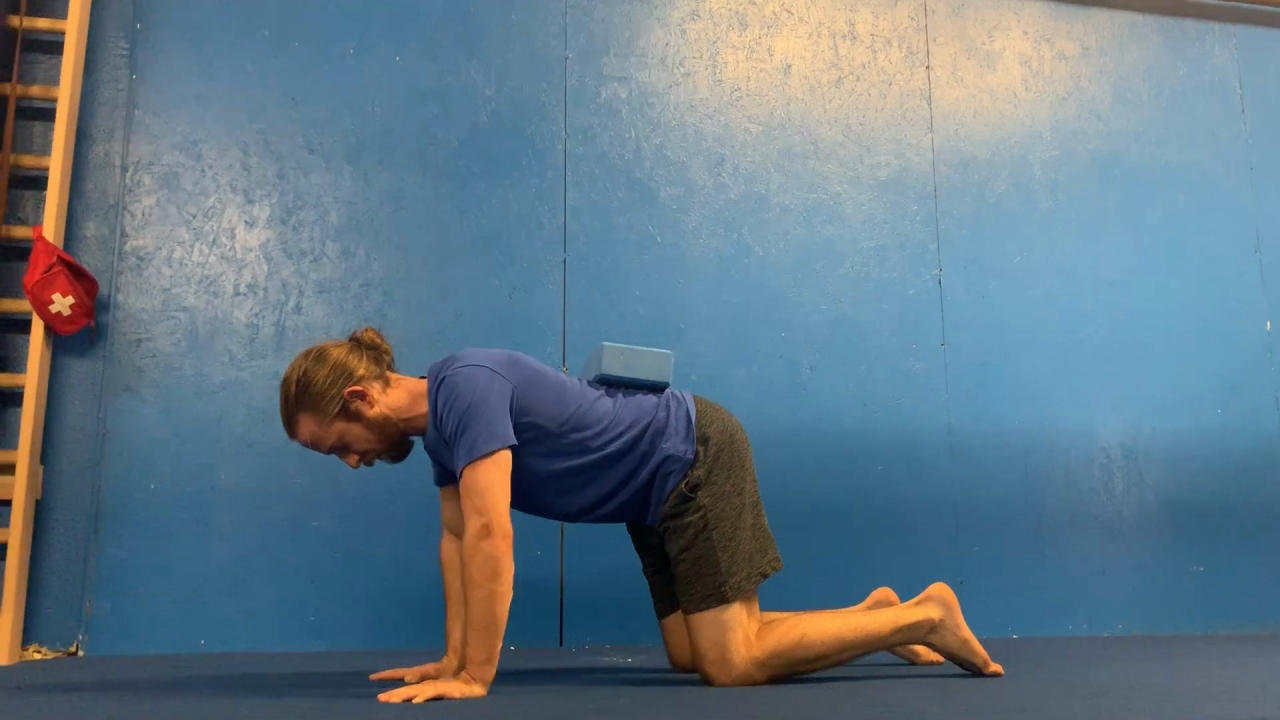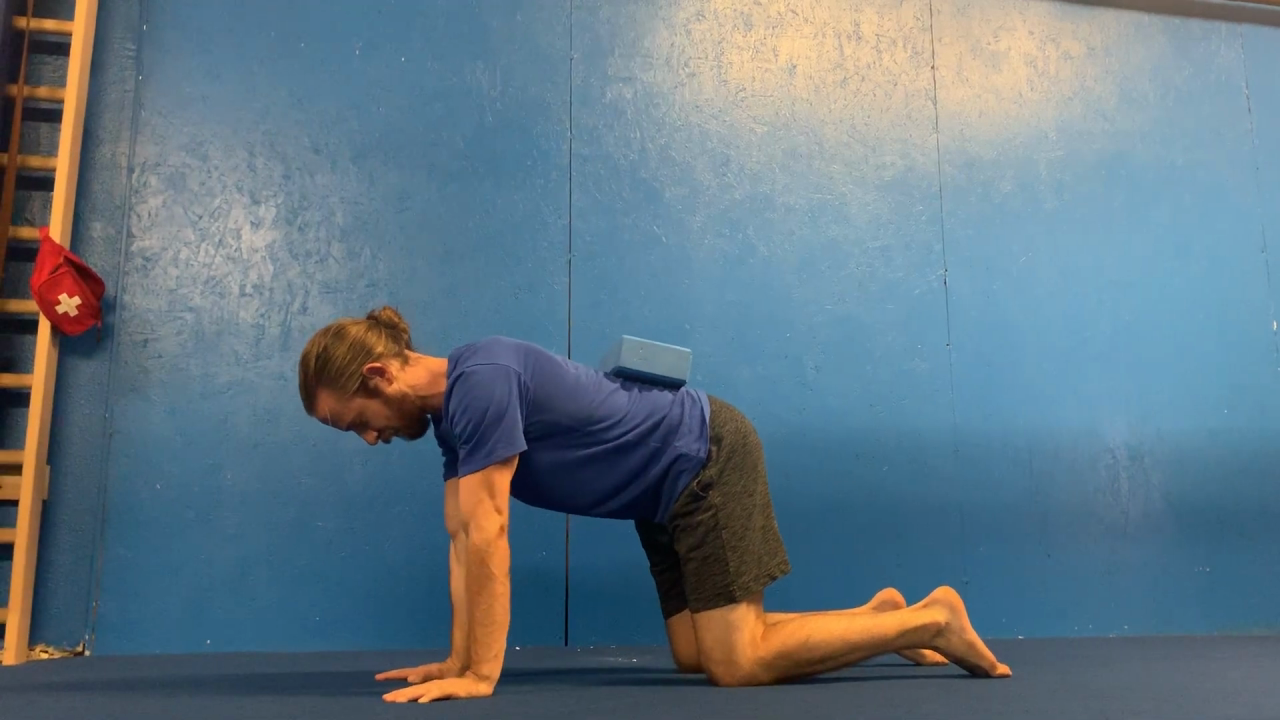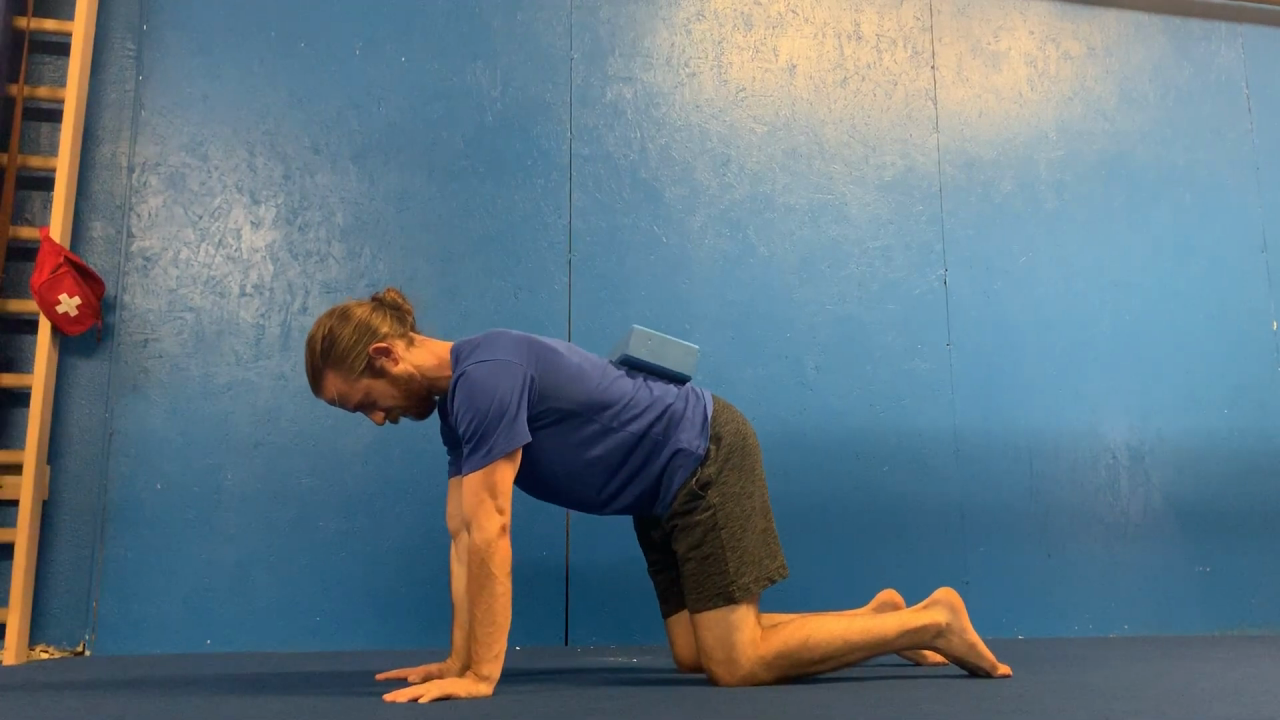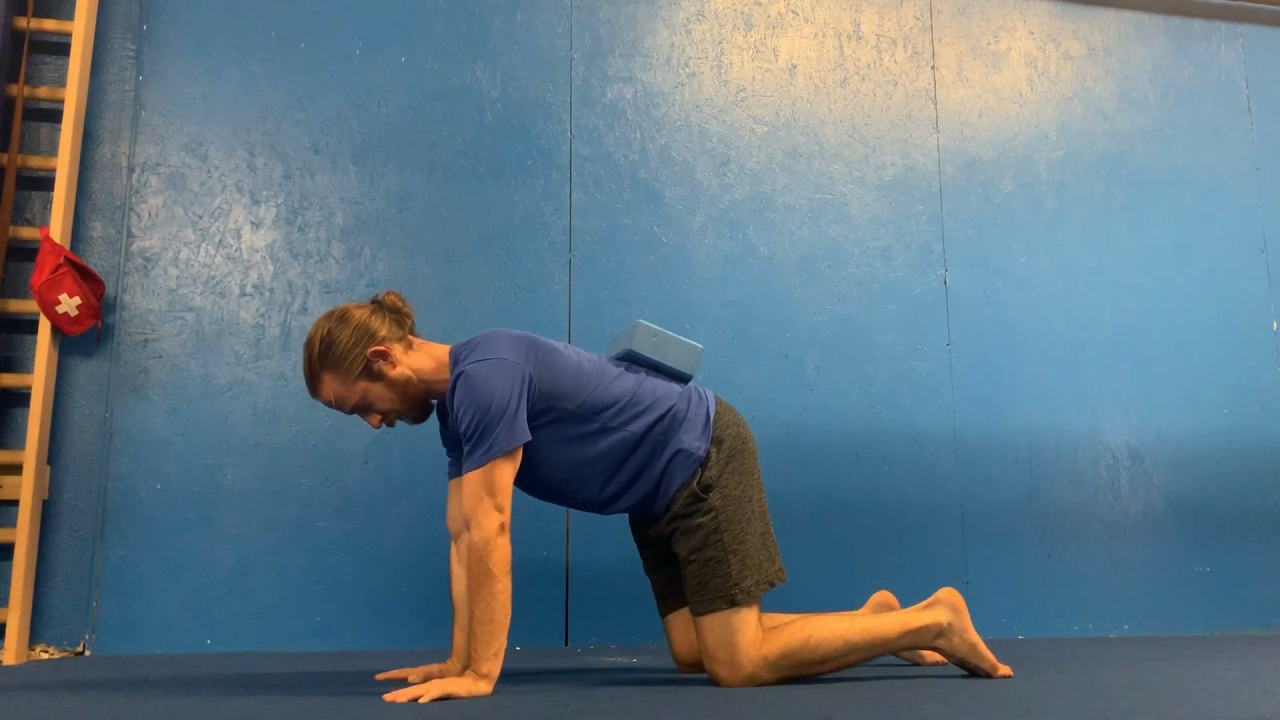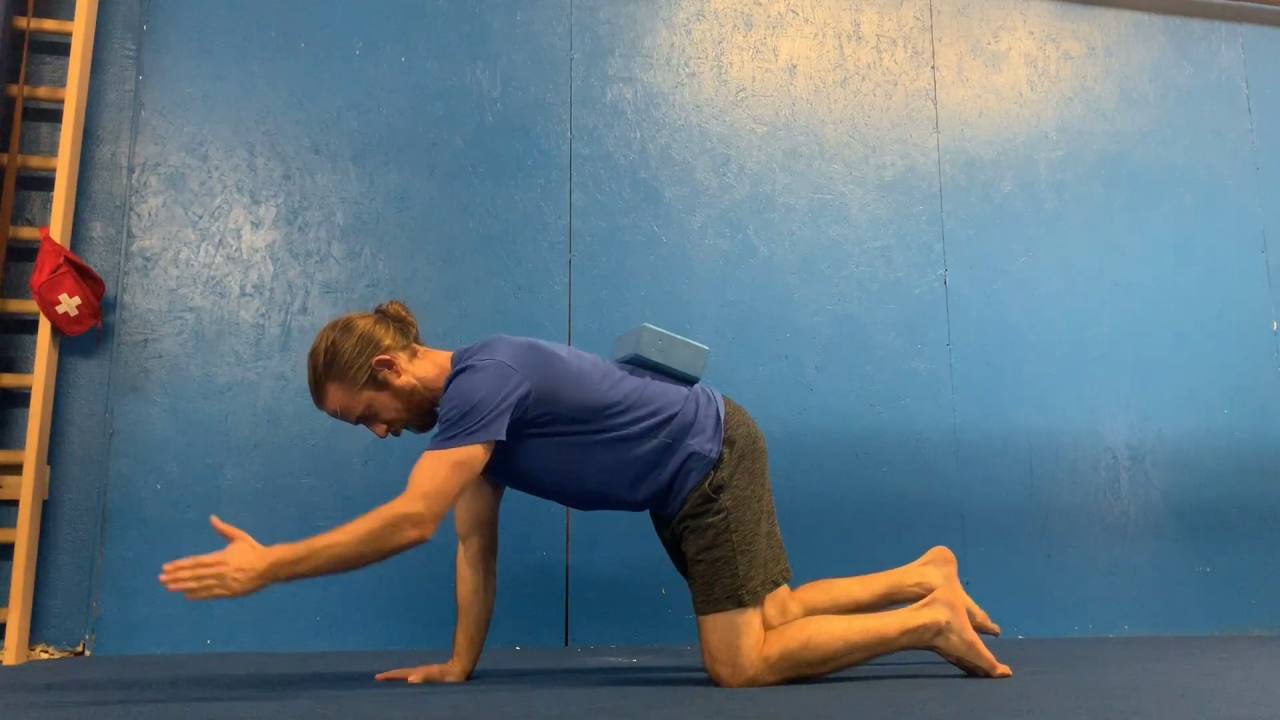
dt=1s
person 1, frame 1
left shoulder: (463, 389)
right shoulder: (436, 424)
left elbow: (490, 537)
right elbow: (455, 538)
left wrist: (476, 677)
right wrist: (453, 659)
left hip: (694, 458)
right hip: (663, 487)
left knee: (734, 662)
right knee: (694, 655)
left ankle: (925, 617)
right ankle: (870, 614)
person 1, frame 2
left shoulder: (479, 382)
right shoulder: (449, 413)
left elbow: (487, 538)
right elbow: (462, 540)
left wrist: (481, 674)
right wrist: (459, 659)
left hip: (706, 459)
right hip: (672, 485)
left knee: (737, 661)
right knee: (697, 653)
left ankle: (931, 619)
right ankle: (875, 615)
person 1, frame 3
left shoulder: (484, 375)
right shoulder: (457, 401)
left elbow: (490, 536)
right elbow: (463, 538)
left wrist: (482, 674)
right wrist: (457, 658)
left hip: (704, 458)
right hip: (668, 486)
left knee: (737, 663)
right knee: (695, 655)
left ankle: (931, 621)
right ankle: (880, 616)
person 1, frame 4
left shoulder: (482, 375)
right shoulder: (453, 404)
left elbow: (489, 534)
right elbow: (463, 540)
left wrist: (482, 672)
right wrist: (458, 660)
left hip: (702, 459)
right hip: (663, 487)
left knee: (738, 665)
right knee: (694, 653)
left ankle: (933, 620)
right ankle: (872, 620)
person 1, frame 5
left shoulder: (483, 380)
right shoulder: (473, 406)
left elbow: (412, 519)
right elbow: (476, 542)
left wrist: (266, 566)
right wrist: (460, 661)
left hip: (714, 459)
right hip: (691, 475)
left knee: (742, 664)
right knee: (774, 618)
left ankle: (928, 620)
right ankle: (924, 576)
